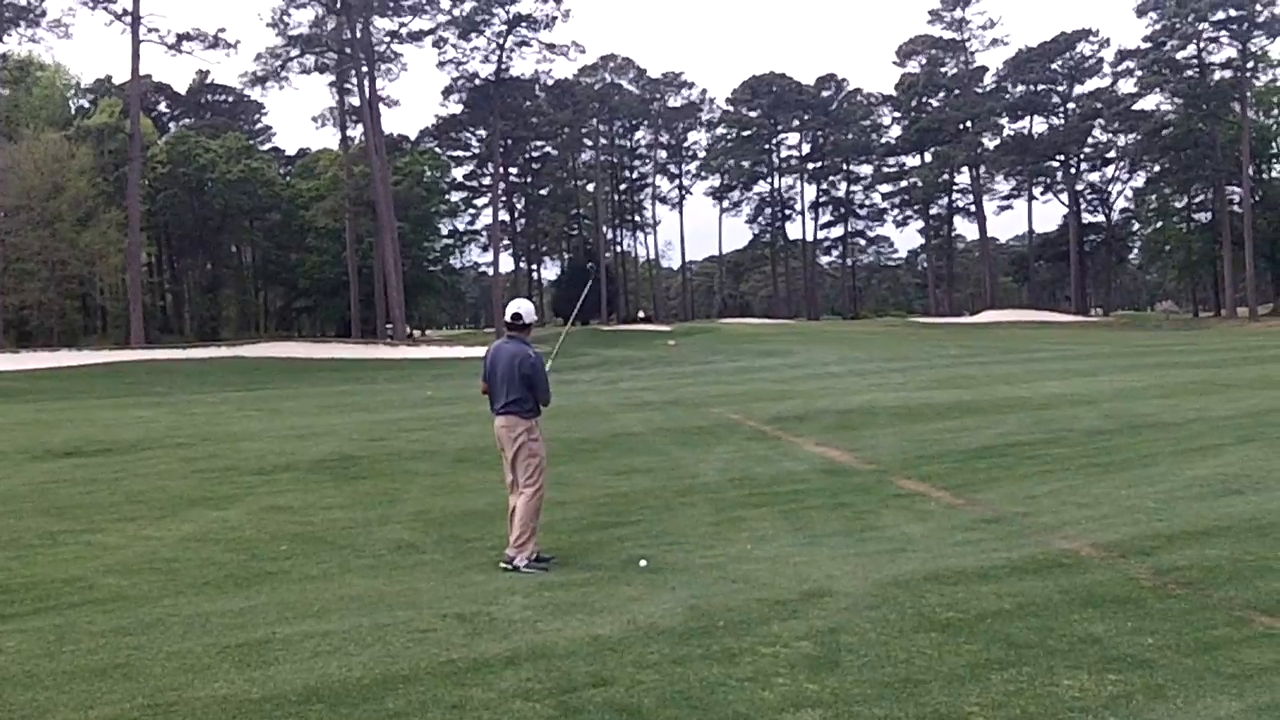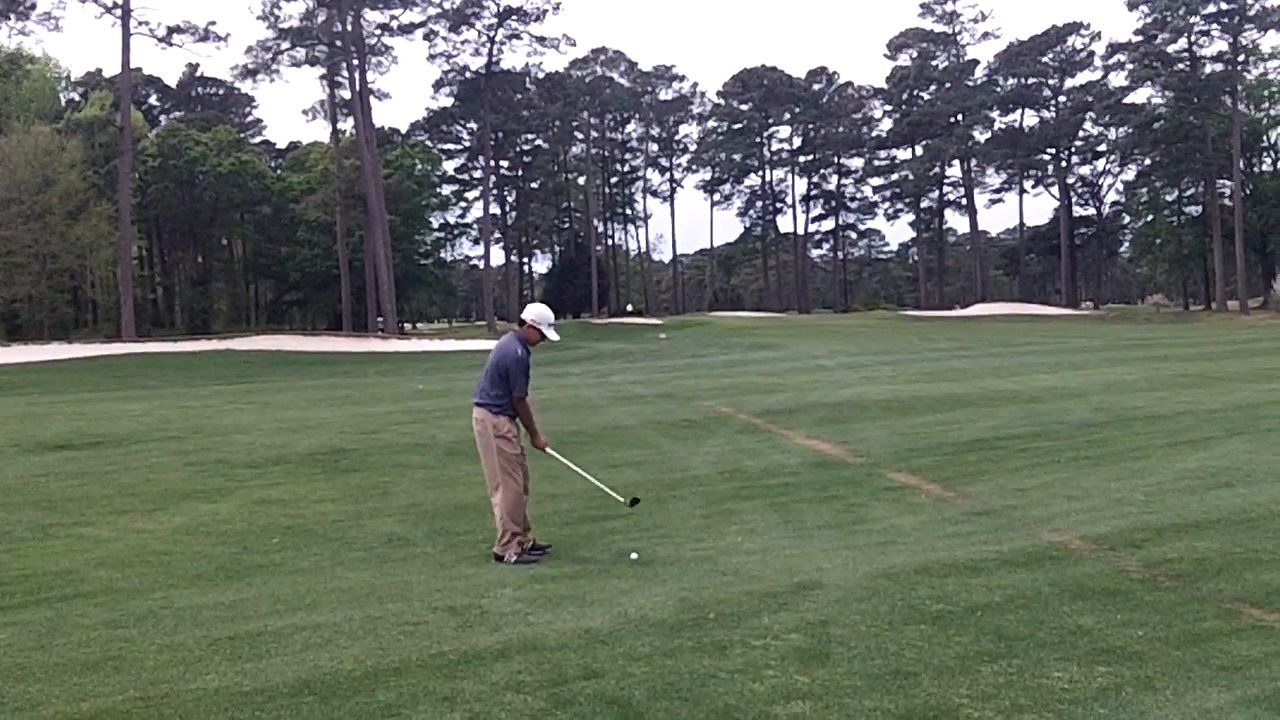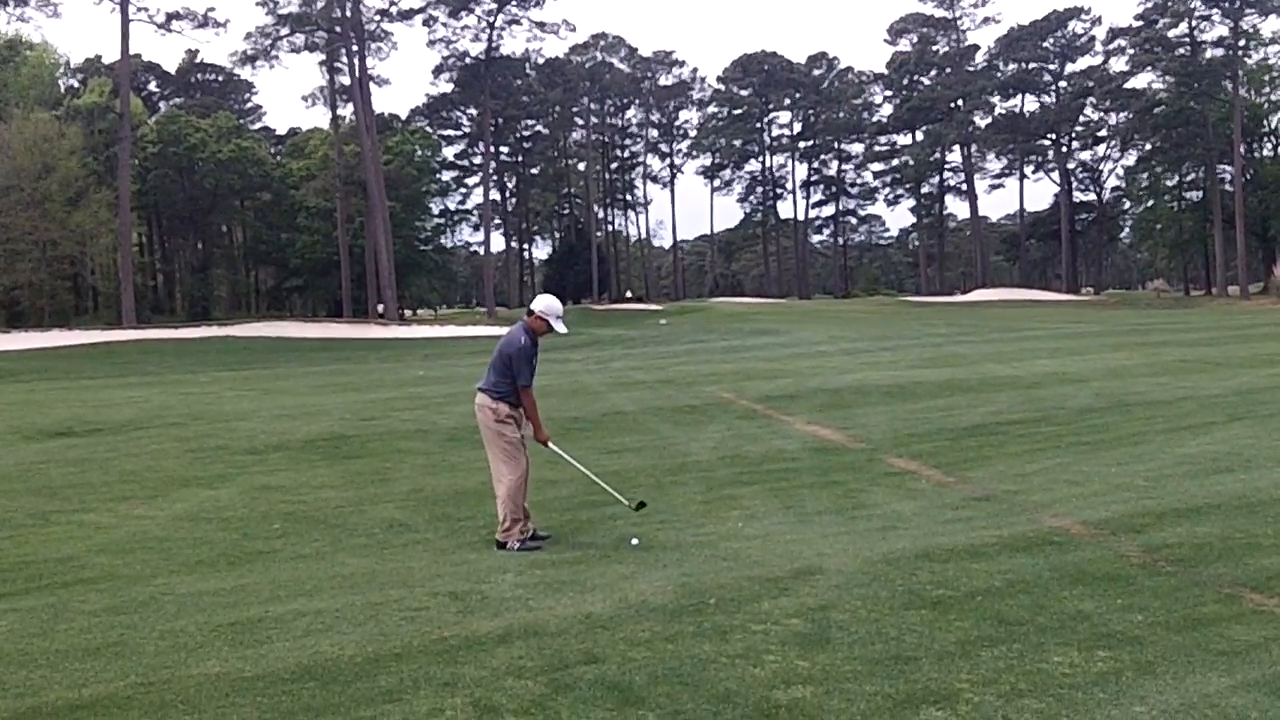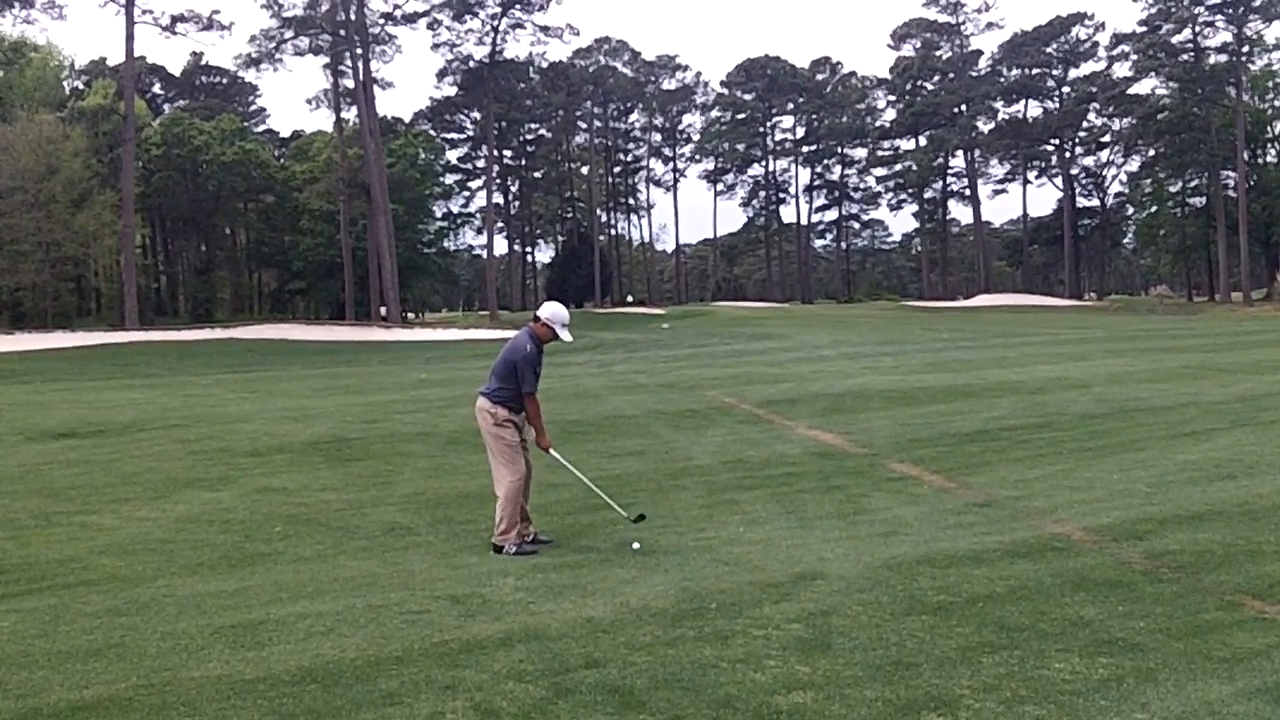
dt=1s
person 1, frame 1
left shoulder: (493, 350)
right shoulder: (530, 356)
left elbow: (485, 388)
right elbow: (544, 400)
left hip: (501, 422)
right hip: (522, 425)
left knee: (517, 489)
right knee: (531, 489)
left ankle: (523, 549)
right ankle: (518, 555)
person 1, frame 2
left shoulder: (511, 343)
right shoulder: (517, 354)
right elbow: (520, 401)
left wrist: (530, 430)
right wrist: (535, 435)
left hip: (497, 418)
right hip: (495, 420)
left knee: (519, 481)
right knee: (508, 485)
left ankle: (522, 539)
right ankle: (506, 550)
person 1, frame 3
left shoulder: (527, 337)
right shoulder: (520, 343)
left elbow: (524, 388)
right elbow: (525, 391)
left wrist: (531, 422)
right wrist: (538, 429)
left hip: (504, 407)
right hip: (495, 408)
left knee: (519, 469)
right knee: (511, 472)
left ankle: (522, 528)
right ankle: (508, 537)
person 1, frame 4
left shoulder: (532, 342)
right shoulder: (525, 350)
left elbow: (528, 394)
right elbow: (530, 397)
left wrist: (533, 427)
right wrist: (541, 435)
left hip: (509, 412)
right hip: (496, 413)
left knee: (523, 472)
right knee: (512, 475)
left ankle: (523, 531)
right ankle: (504, 541)
